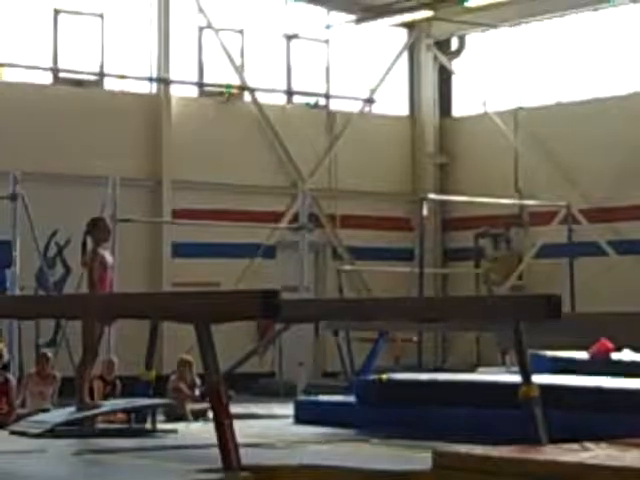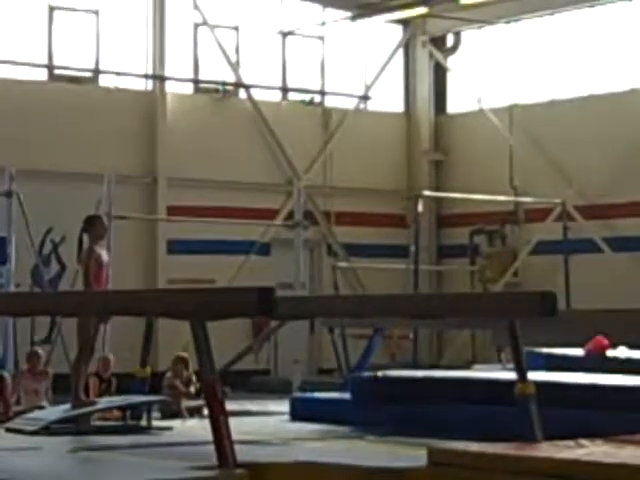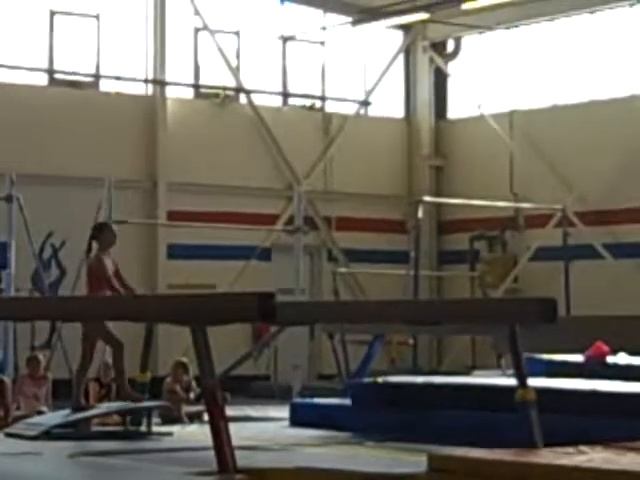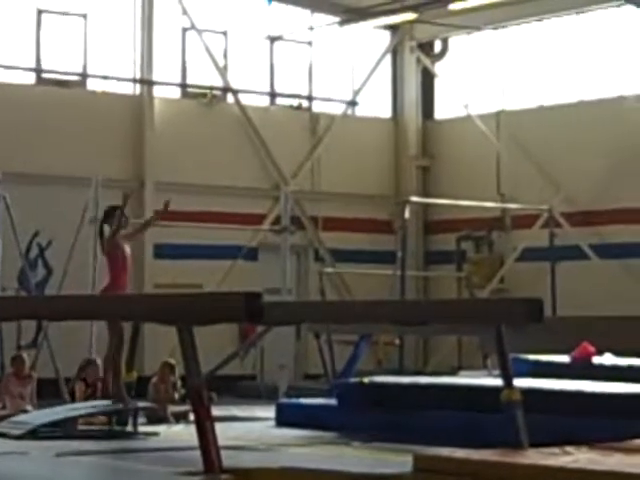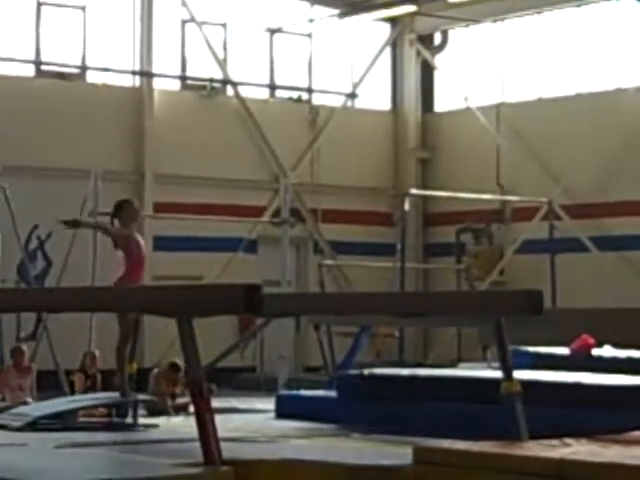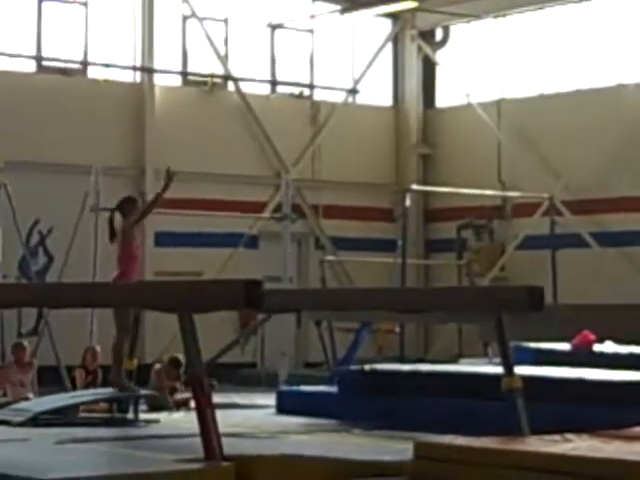
dt=0.5s
person 1, frame 1
left shoulder: (107, 254)
right shoulder: (95, 254)
right elbow: (93, 284)
left knee: (92, 354)
right knee: (89, 354)
left ankle: (84, 397)
right ankle: (82, 398)
person 1, frame 2
left shoulder: (102, 251)
right shoulder: (91, 252)
right elbow: (89, 282)
left knee: (88, 351)
right knee: (85, 350)
left ankle: (80, 394)
right ankle: (77, 395)
person 1, frame 3
left shoulder: (109, 260)
right shoulder: (97, 259)
left elbow: (124, 285)
right elbow: (112, 286)
left knee: (87, 357)
right knee: (117, 346)
left ankle: (78, 400)
right ankle: (122, 390)
person 1, frame 4
left shoulder: (122, 239)
right shoulder: (111, 240)
left elbow: (141, 228)
right elbow: (115, 226)
left wrist: (160, 213)
right wrist: (122, 208)
left hip: (119, 296)
right hip: (112, 296)
left knee: (116, 342)
right knee: (118, 341)
left ankle: (109, 385)
right ankle: (117, 389)
person 1, frame 5
left shoulder: (132, 232)
right shoulder: (123, 234)
right elbow: (104, 227)
right wrist: (83, 223)
left hip: (134, 288)
right hip: (125, 288)
left knee: (131, 334)
right knee: (126, 334)
left ankle: (123, 376)
right ankle: (122, 378)
person 1, frame 6
left shoulder: (128, 231)
right shoulder: (127, 228)
left elbow: (145, 211)
right elbow: (147, 209)
right wrist: (165, 186)
left hip: (122, 286)
left knee: (123, 332)
right knee: (124, 332)
left ankle: (117, 376)
right ankle: (118, 377)
